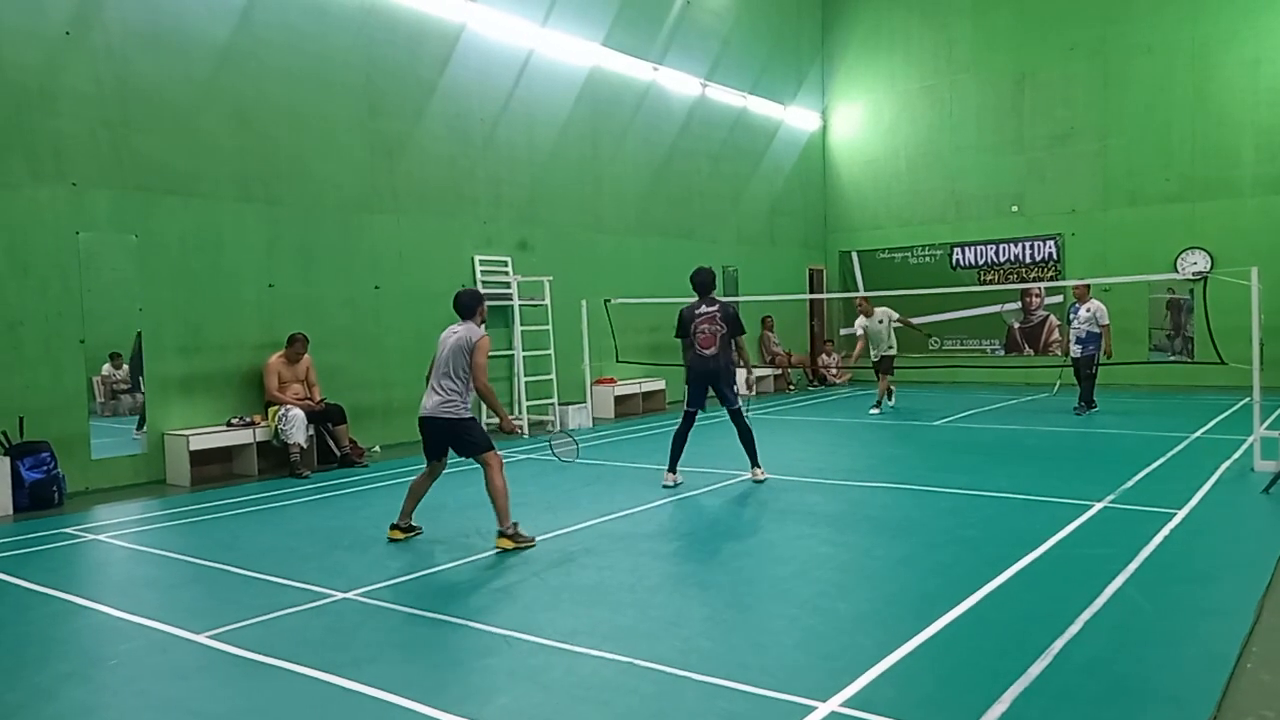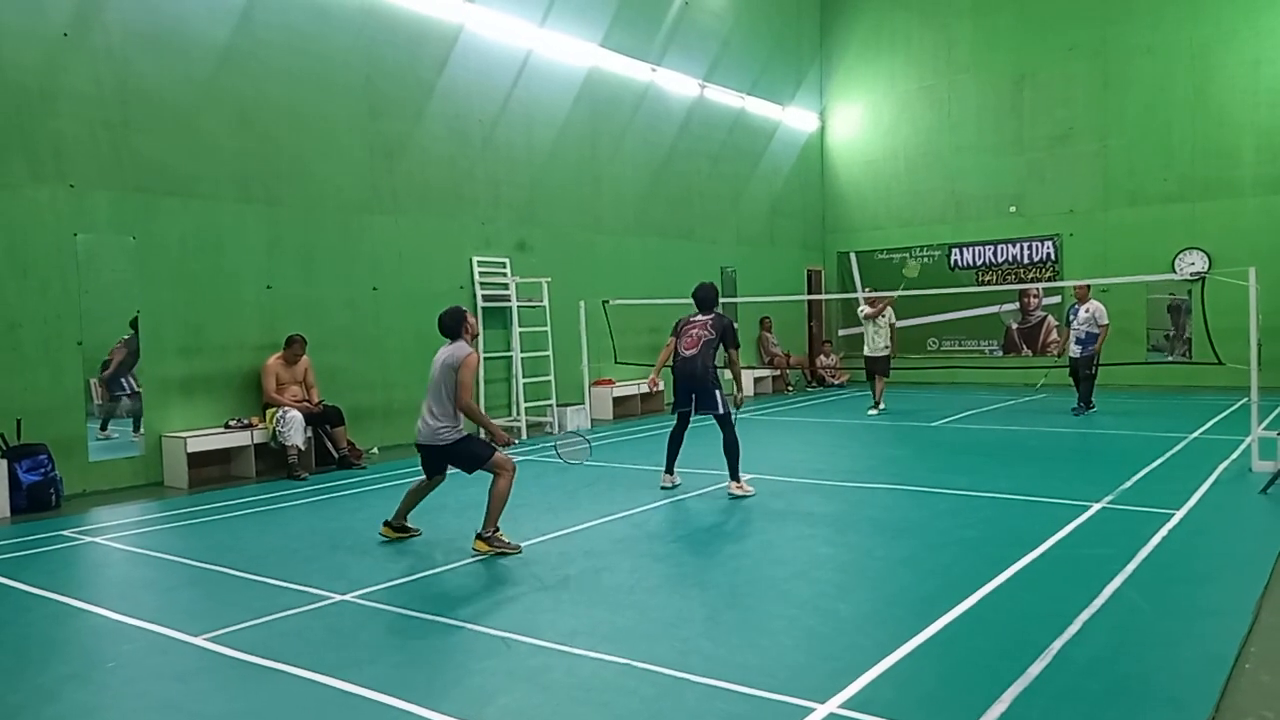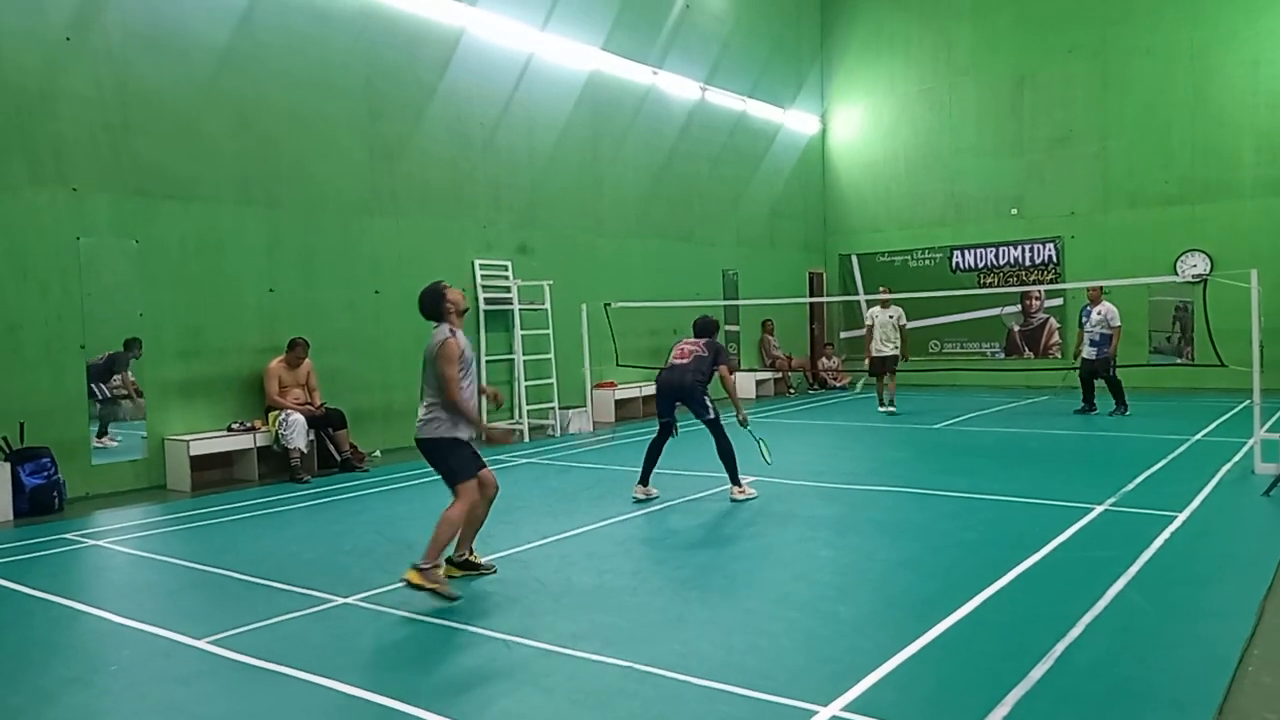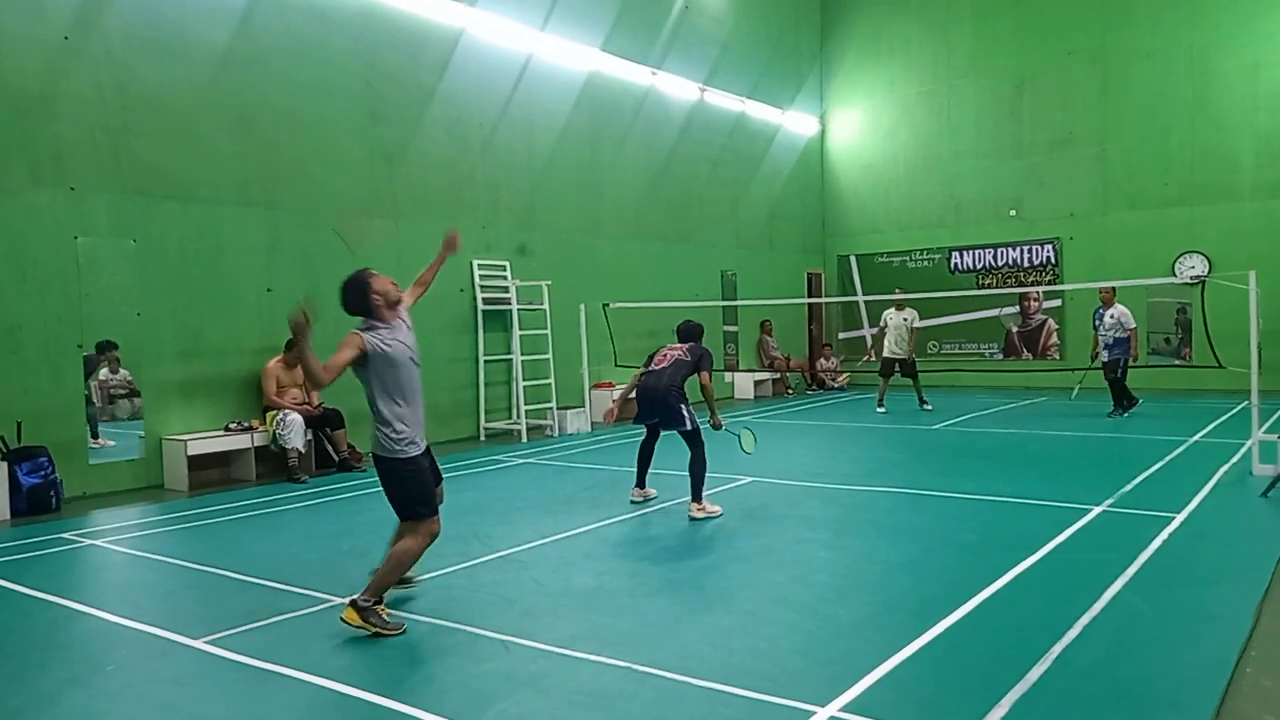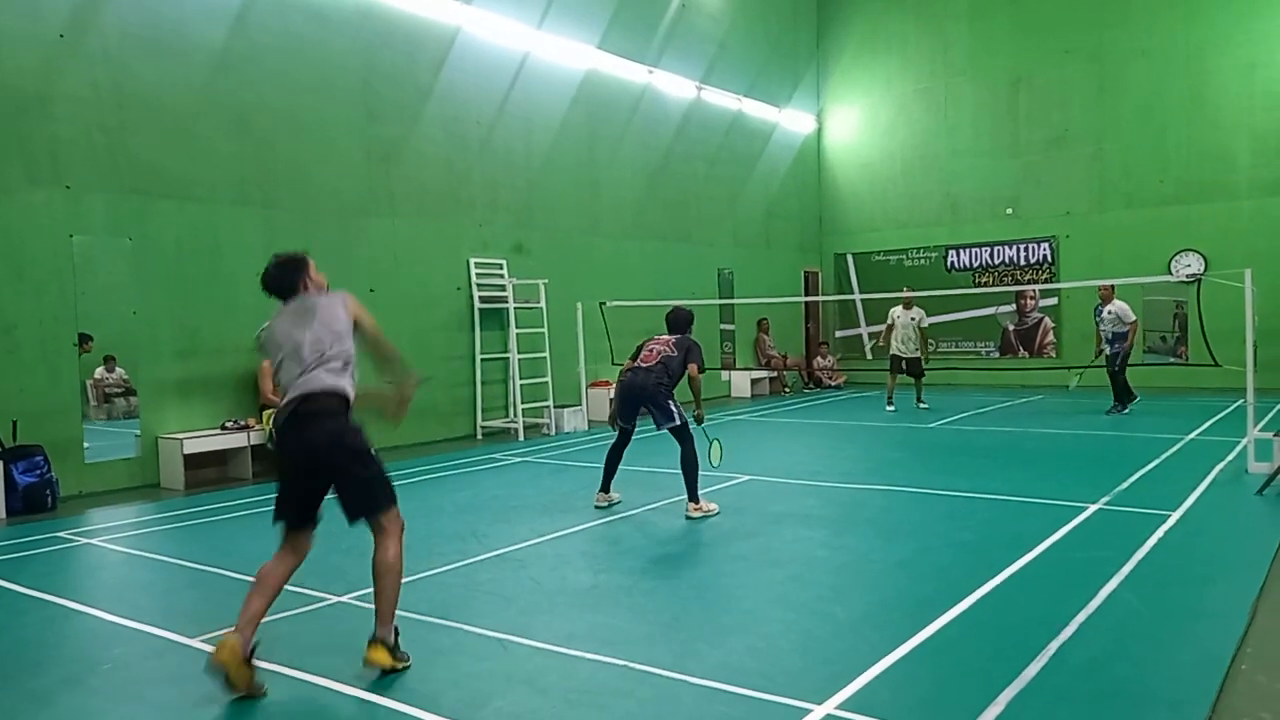
dt=0.4s
person 1, frame 1
left shoulder: (447, 332)
right shoulder: (479, 337)
right elbow: (480, 384)
right wrist: (504, 417)
left hip: (428, 414)
right hip: (454, 415)
left knee: (433, 468)
right knee: (493, 463)
left ankle: (401, 524)
right ankle: (507, 531)
person 1, frame 2
left shoulder: (445, 351)
right shoulder: (468, 355)
right elbow: (464, 403)
right wrist: (494, 430)
left hip: (426, 435)
right hip: (447, 436)
left knee: (434, 478)
right knee: (505, 467)
left ankle: (395, 523)
right ankle: (487, 535)
person 1, frame 3
left shoulder: (450, 335)
right shoulder: (449, 340)
right elbow: (451, 397)
left wrist: (482, 389)
right wrist: (486, 429)
left hip: (450, 432)
right hip: (442, 435)
left knee: (488, 486)
right knee: (467, 497)
left ankle: (460, 557)
right ankle: (425, 569)
person 1, frame 4
left shoulder: (399, 317)
right shoulder: (362, 340)
left elbow: (418, 286)
right elbow: (320, 378)
left wrist: (444, 254)
right wrist: (302, 339)
left hip: (414, 444)
right hip: (399, 450)
left knee: (432, 496)
right knee: (425, 529)
left ankle: (393, 573)
right ankle: (365, 605)
person 1, frame 5
left shoulder: (271, 332)
right shoulder: (340, 303)
right elbow: (381, 350)
left wrist: (374, 396)
right wrist: (402, 384)
left hip: (291, 428)
right hip: (328, 421)
left knee: (292, 550)
right knee: (389, 527)
left ankle: (236, 648)
right ankle: (384, 641)
person 2, frame 1
left shoulder: (686, 313)
right shoulder: (728, 309)
right elbow: (740, 344)
right wrist: (749, 372)
left hip: (697, 371)
right hip: (722, 370)
left knee: (687, 421)
right knee: (738, 419)
left ankle: (671, 473)
right ankle: (756, 468)
person 2, frame 2
left shoulder: (683, 322)
right shoulder: (723, 322)
left elbow: (669, 346)
right elbow: (733, 359)
left wrist: (654, 373)
right wrist: (739, 389)
left hip: (680, 372)
right hip: (704, 373)
left knee: (681, 423)
right knee: (727, 425)
left ankle: (668, 475)
right ankle: (735, 482)
person 2, frame 3
left shoulder: (679, 344)
right shoulder: (716, 347)
right elbow: (724, 375)
left wrist: (669, 415)
right wrist: (739, 410)
left hip: (664, 381)
right hip: (691, 383)
left knee: (663, 433)
right knee: (718, 433)
left ankle: (642, 486)
right ankle: (737, 487)
person 2, frame 4
left shoulder: (663, 350)
right shoulder: (702, 352)
left elbow: (637, 378)
right elbow: (705, 382)
left wrist: (617, 403)
right wrist: (714, 414)
left hip: (645, 387)
right hip: (669, 391)
left knee: (652, 434)
right knee: (696, 445)
left ankle: (639, 489)
right ankle: (697, 504)
person 2, frame 5
left shoulder: (650, 341)
right shoulder: (690, 344)
left elbow: (624, 369)
right elbow: (693, 374)
left wrist: (615, 406)
right wrist: (699, 407)
left hip: (629, 385)
right hip: (655, 388)
left knee: (622, 439)
right knee: (686, 440)
left ankle: (604, 493)
right ankle: (694, 503)
